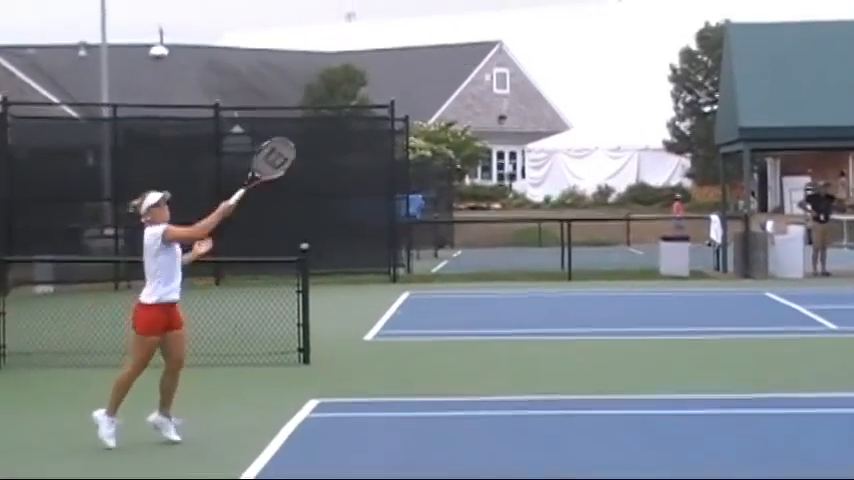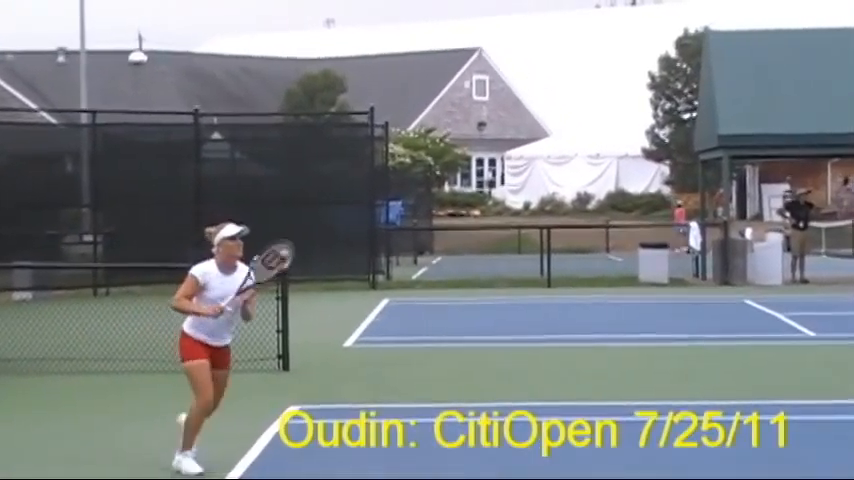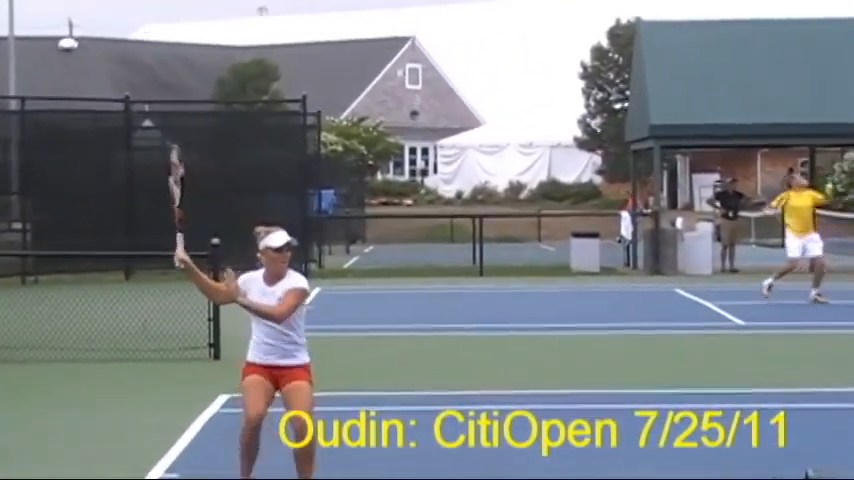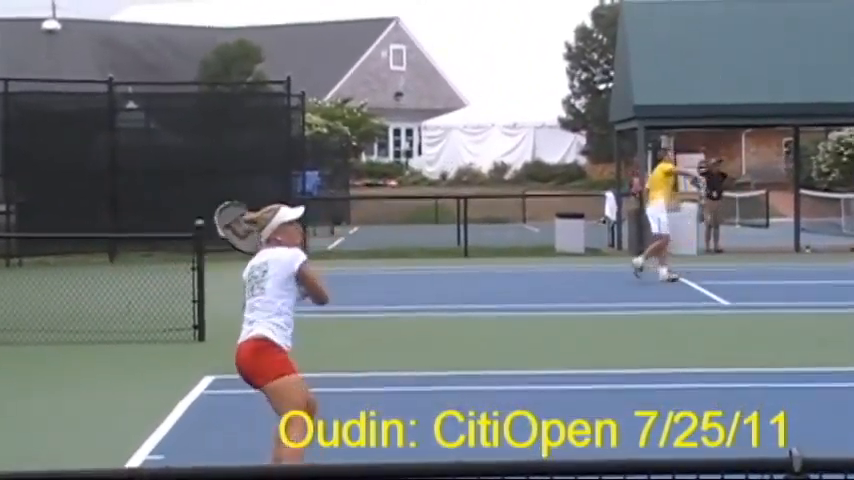
dt=1s
person 1, frame 1
left shoulder: (165, 232)
right shoulder: (157, 232)
right elbow: (196, 232)
left wrist: (195, 253)
right wrist: (220, 212)
left hip: (170, 308)
right hip: (152, 310)
left knee: (175, 364)
right knee: (136, 368)
left ankle: (163, 416)
right ankle: (107, 416)
person 1, frame 2
left shoulder: (244, 272)
right shoulder: (203, 271)
left elbow: (247, 316)
right elbow: (177, 302)
left wrist: (248, 304)
right wrist: (204, 310)
left hip: (221, 345)
right hip: (194, 340)
left knee: (212, 401)
right knee: (205, 398)
left ankle: (188, 420)
right ankle: (184, 454)
person 1, frame 3
left shoulder: (297, 283)
right shoulder: (250, 279)
left elbow: (279, 314)
right elbow: (218, 294)
left wrist: (242, 300)
right wrist: (190, 268)
left hip: (295, 366)
right hip: (258, 365)
left knee: (302, 426)
right knee: (253, 418)
person 1, frame 4
left shoulder: (255, 265)
right shoulder: (292, 256)
right elbow: (321, 297)
right wrist: (303, 286)
left hip: (248, 352)
right hip: (266, 352)
left knee: (307, 407)
right knee: (301, 425)
